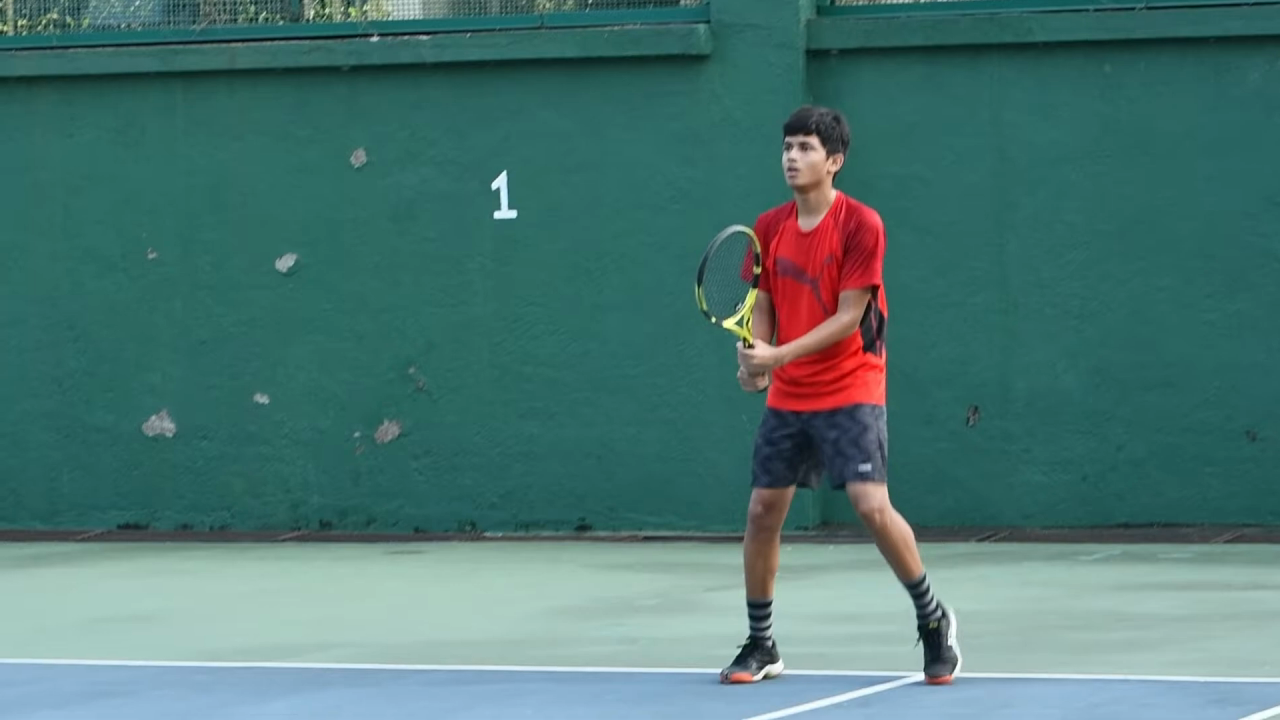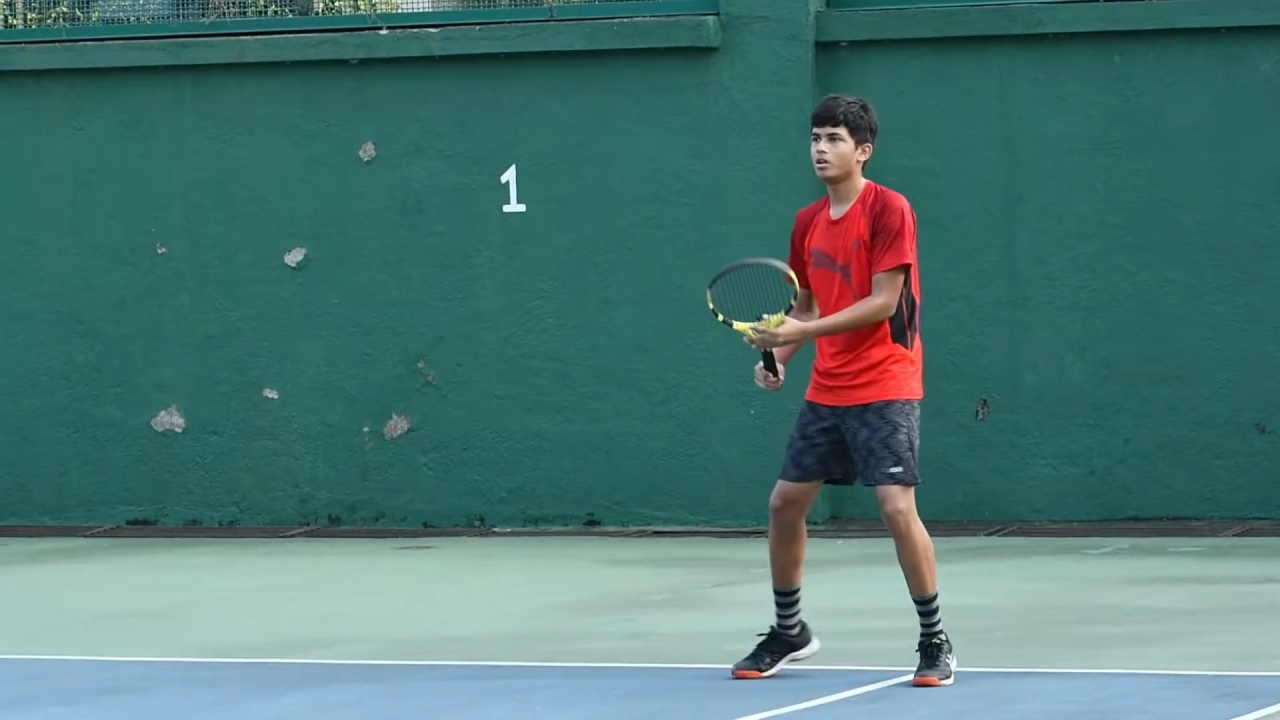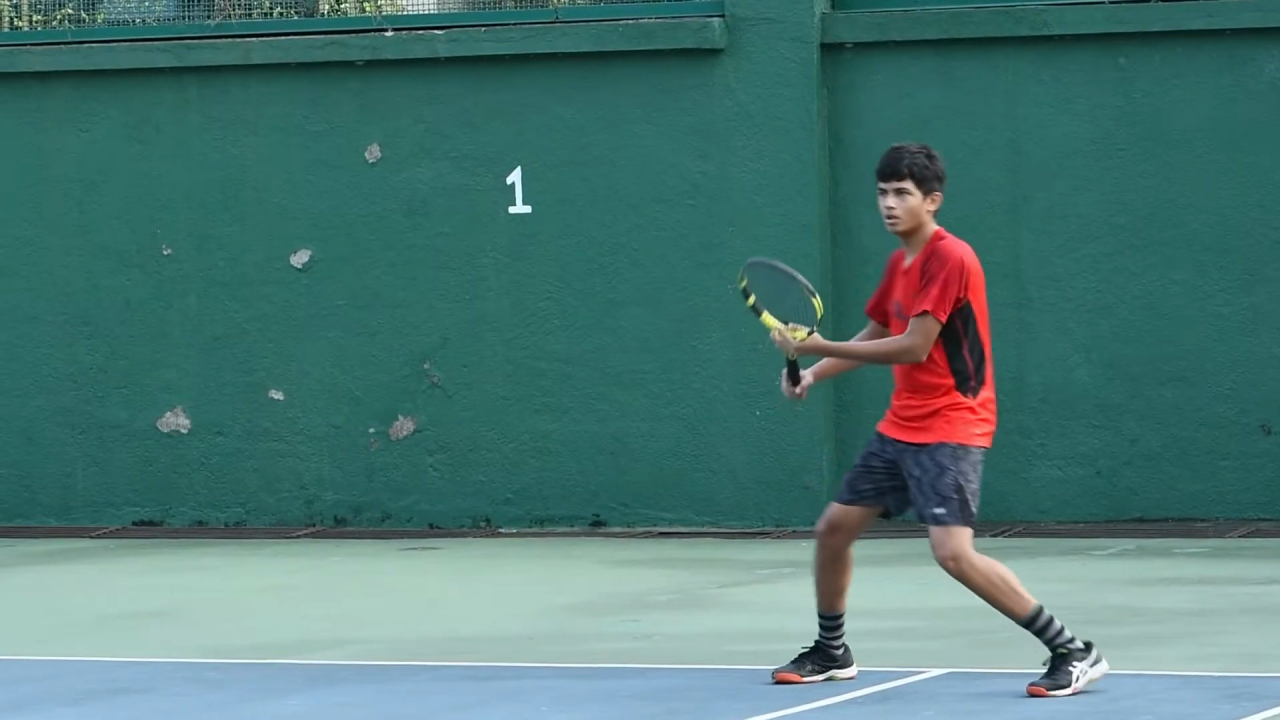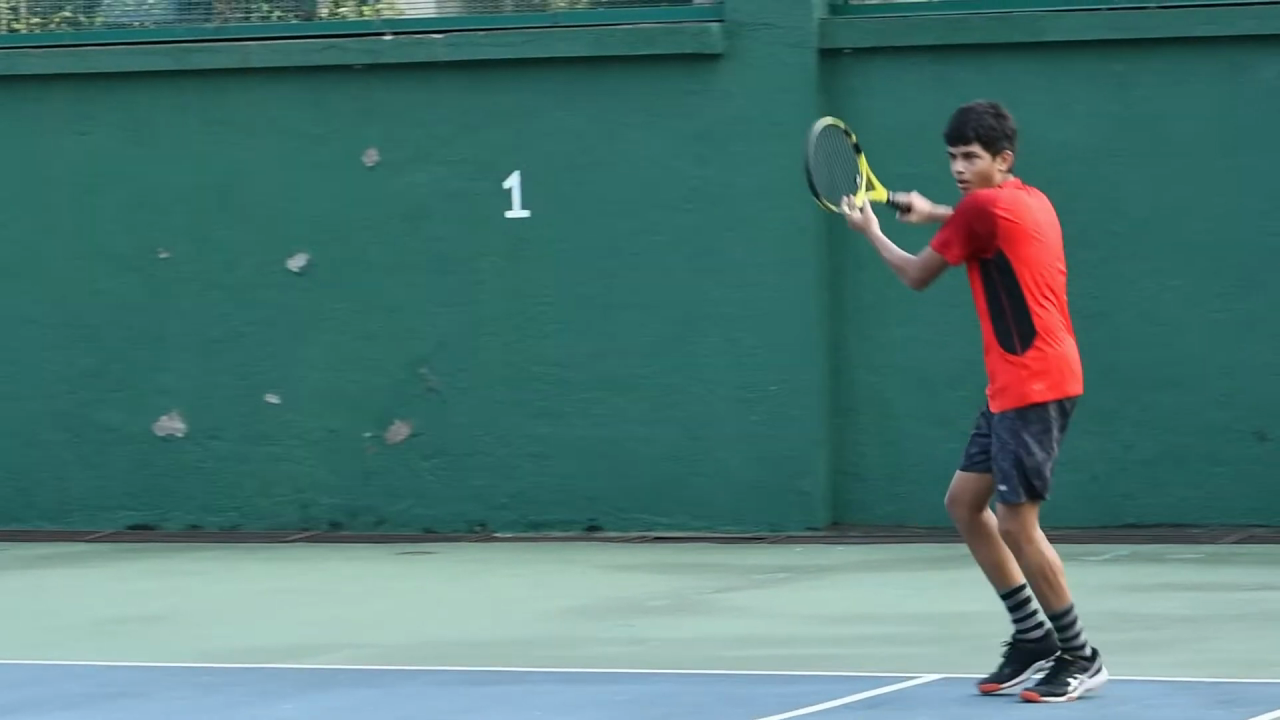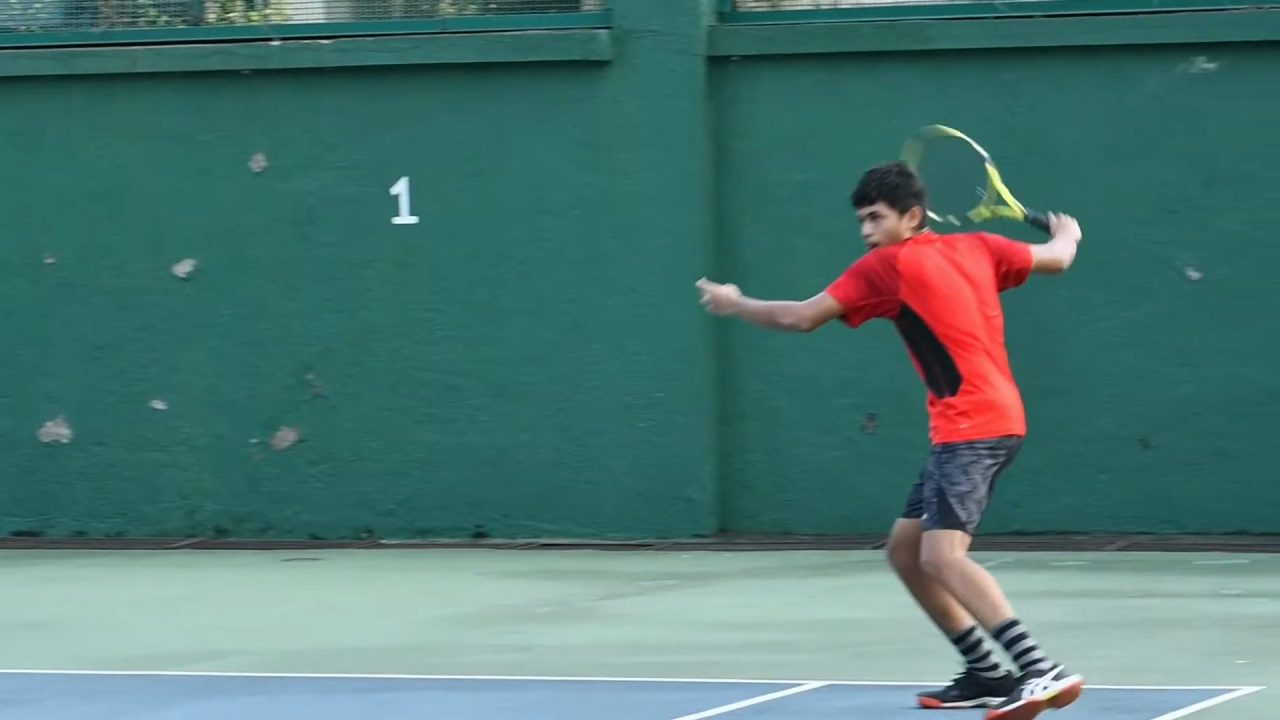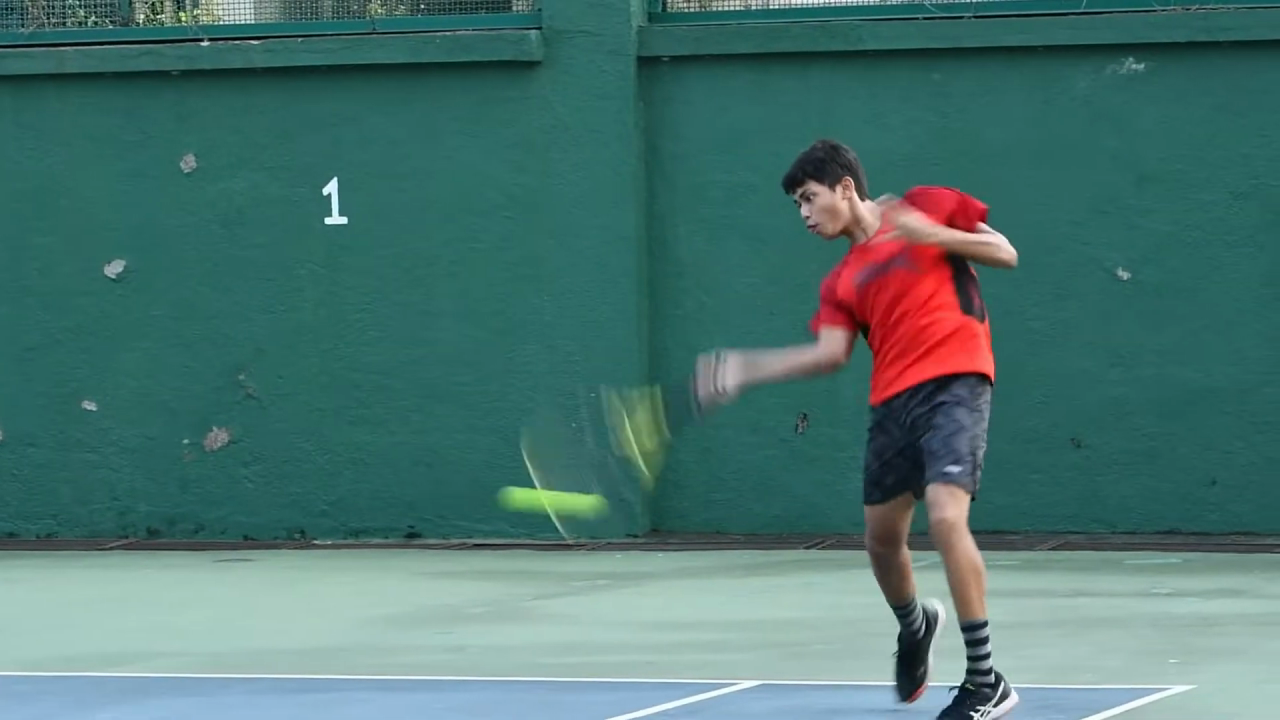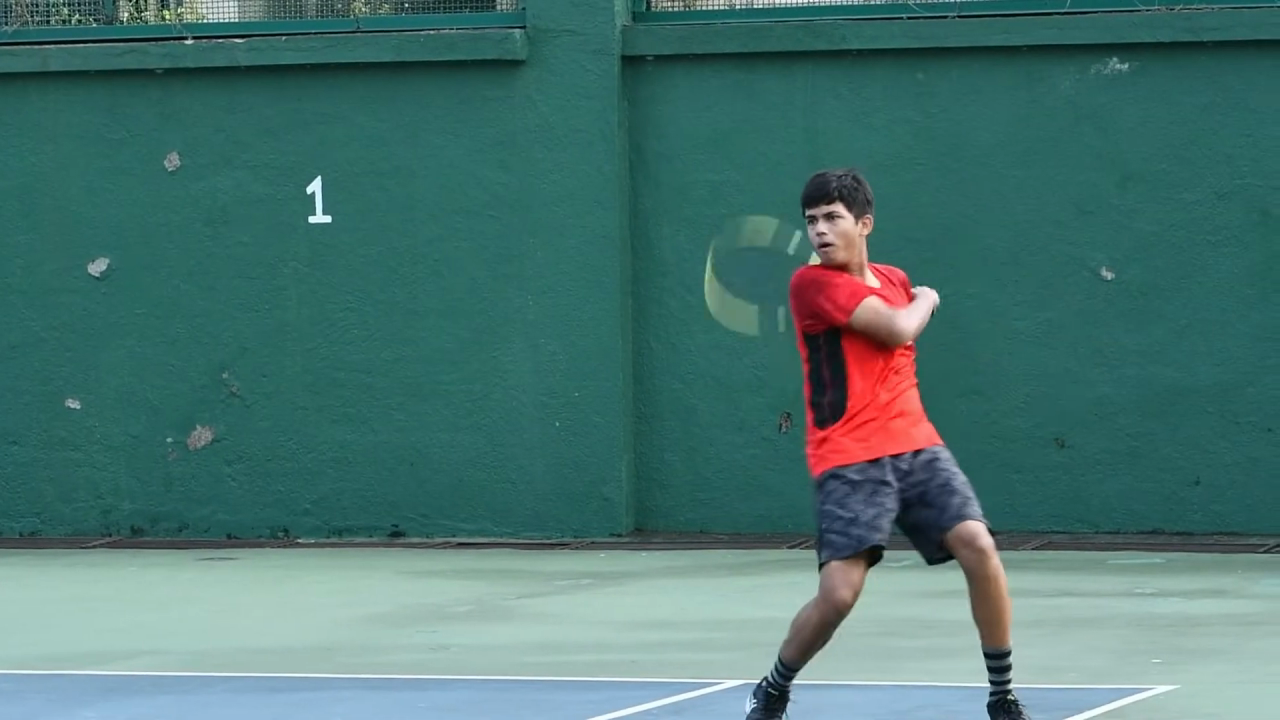
dt=0.7s
person 1, frame 1
left shoulder: (861, 224)
right shoulder: (769, 226)
left elbow: (848, 317)
left wrist: (780, 355)
right wrist: (755, 358)
left hip: (850, 392)
right hip: (787, 397)
left knee: (872, 506)
right knee: (761, 512)
left ankle: (932, 617)
right ankle: (760, 644)
person 1, frame 2
left shoulder: (890, 208)
right shoulder: (806, 222)
left elbow: (885, 301)
left wrist: (803, 330)
right wrist: (778, 355)
left hip: (886, 388)
right hip: (826, 391)
left knee: (897, 510)
right knee: (784, 506)
left ankle: (935, 642)
right ankle: (789, 632)
person 1, frame 3
left shoulder: (949, 257)
right shoulder: (897, 263)
left elbow: (914, 347)
right elbow: (873, 335)
left wrist: (824, 346)
right wrist: (813, 372)
left hip: (953, 428)
right hip: (899, 428)
left knee: (953, 553)
right knee: (832, 529)
left ankle: (1074, 651)
right ankle: (830, 650)
person 1, frame 4
left shoulder: (981, 206)
right shoulder: (1031, 200)
left elbow: (917, 276)
left wrist: (869, 229)
right wrist: (935, 211)
left hip: (1034, 386)
right hip: (1017, 386)
left knee: (1016, 526)
right knee: (964, 503)
left ankle: (1078, 656)
right ankle: (1032, 635)
person 1, frame 5
left shoulder: (886, 266)
right shoulder: (978, 246)
left elbow: (801, 318)
right elbow: (1056, 259)
left wrist: (735, 304)
right wrist: (1067, 231)
left hip: (971, 428)
right hip: (989, 423)
left knee: (943, 556)
right knee: (903, 551)
left ankle: (1041, 671)
right ankle: (986, 672)
person 1, frame 6
left shoulder: (925, 203)
right shoulder: (841, 277)
left elbow: (1005, 254)
right elbow: (829, 353)
left wrist: (932, 233)
right wrist: (745, 369)
left hip: (954, 380)
right hip: (892, 398)
left knee: (946, 518)
right knee: (881, 538)
right ankle: (915, 622)
person 1, frame 7
left shoulder: (897, 283)
right shoulder: (811, 284)
right elbow: (899, 328)
right wrist: (925, 303)
left hip: (918, 448)
right hip: (850, 462)
left knee: (978, 547)
right knee: (838, 595)
